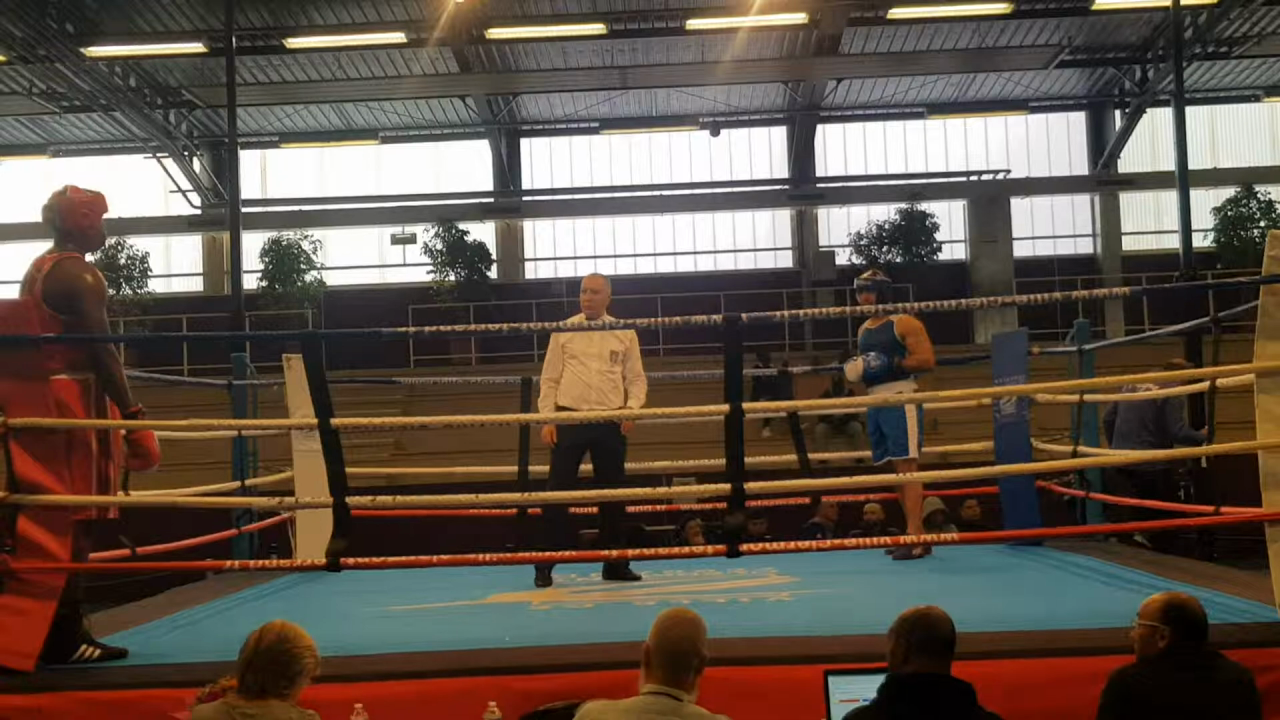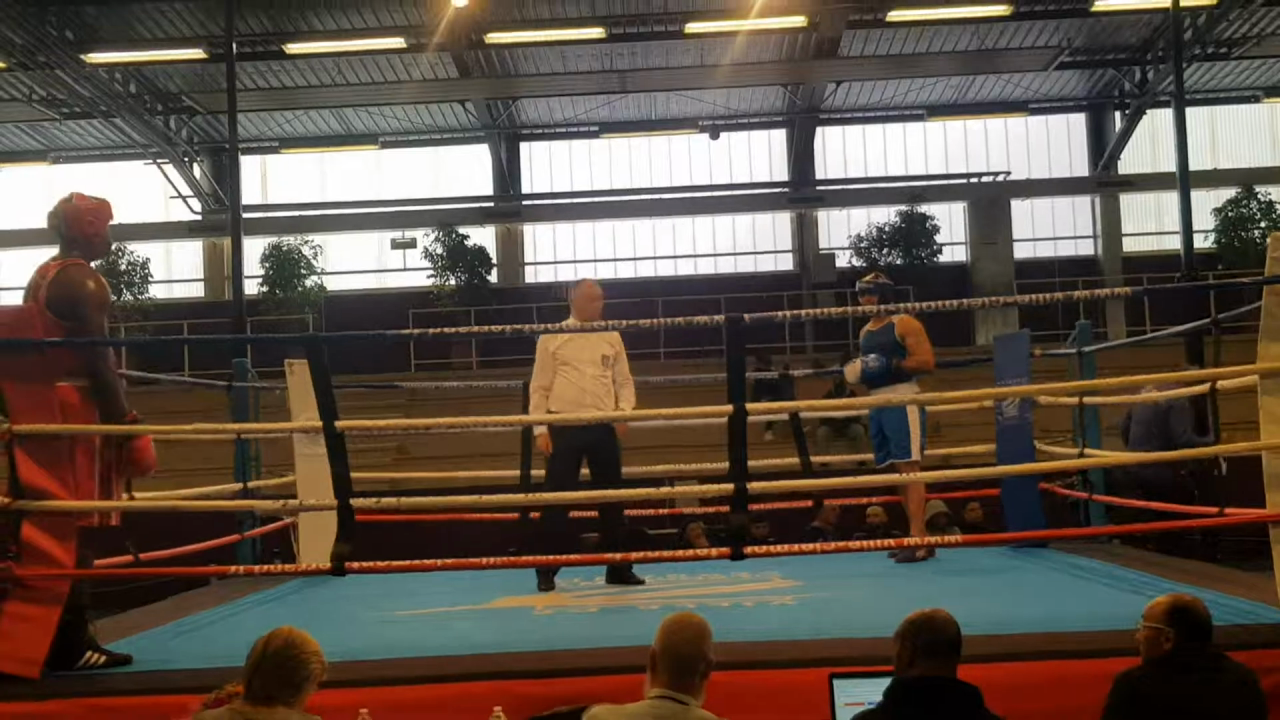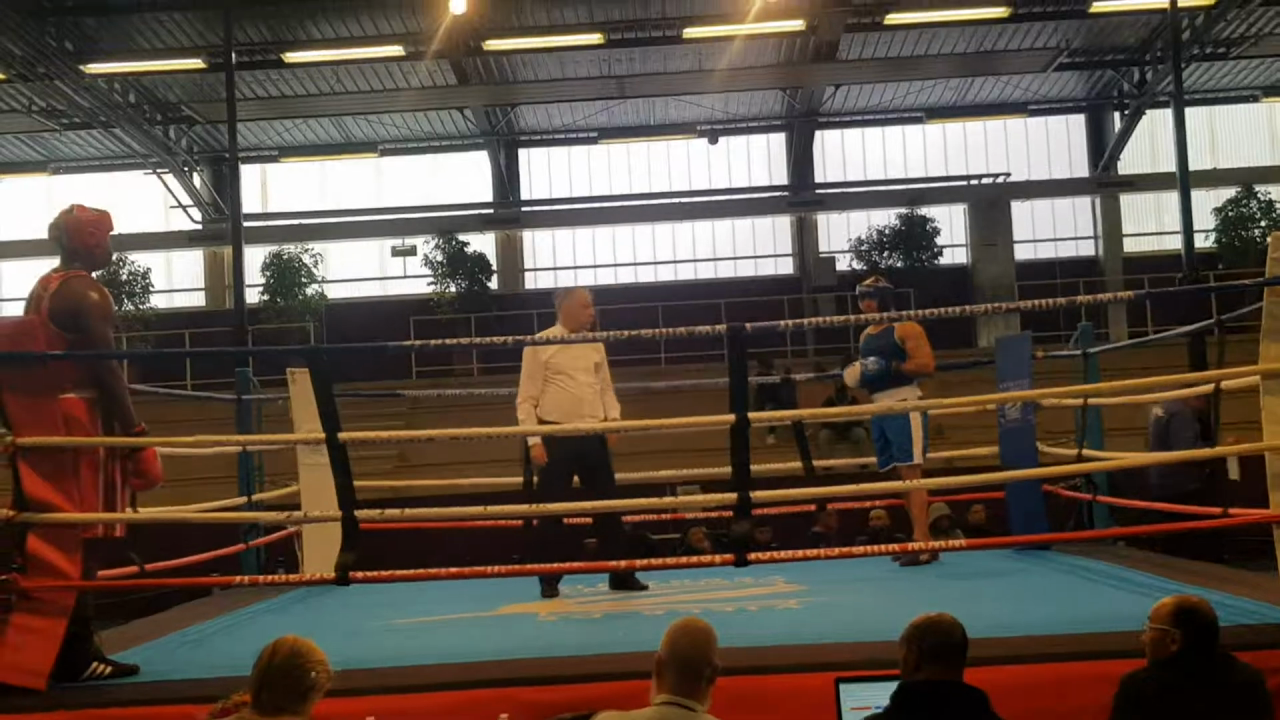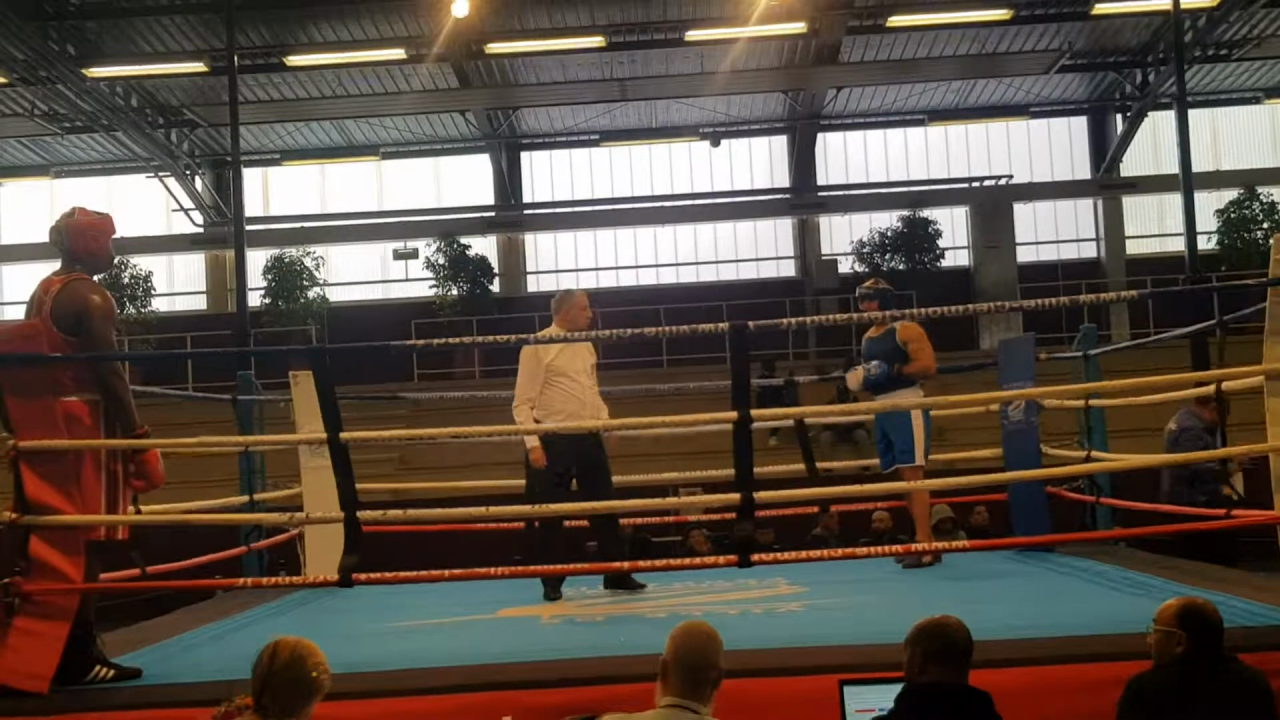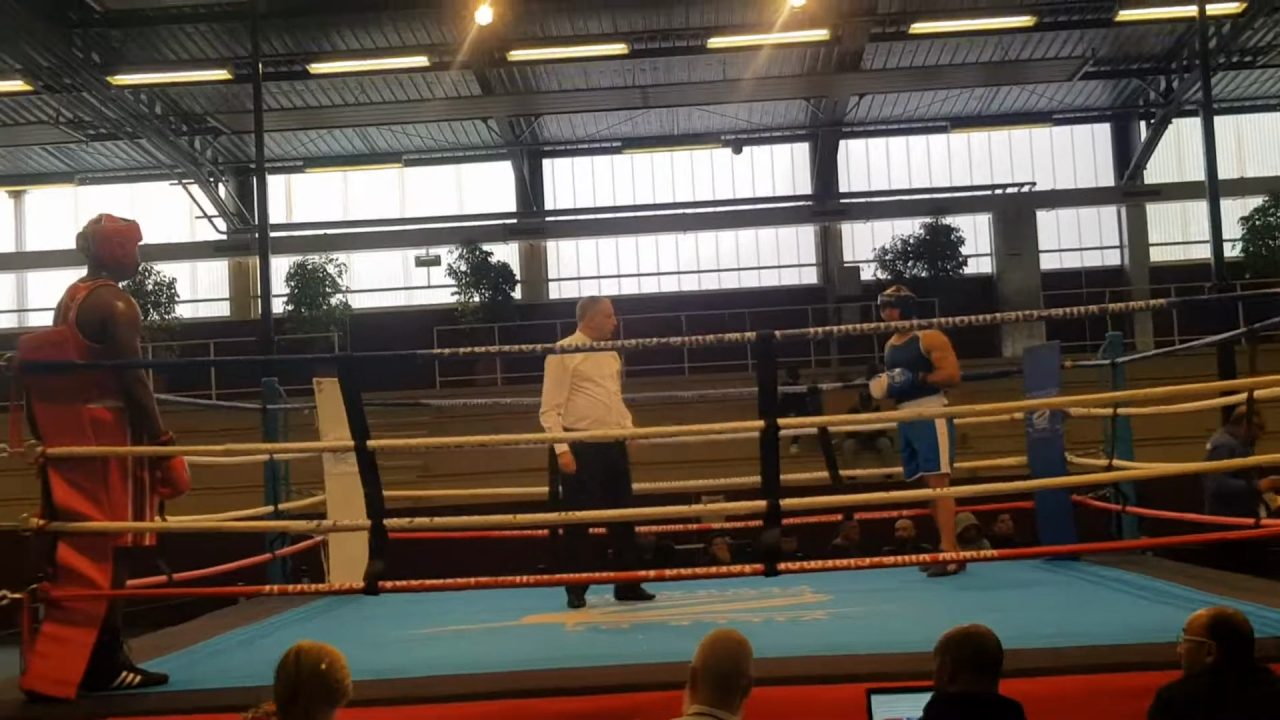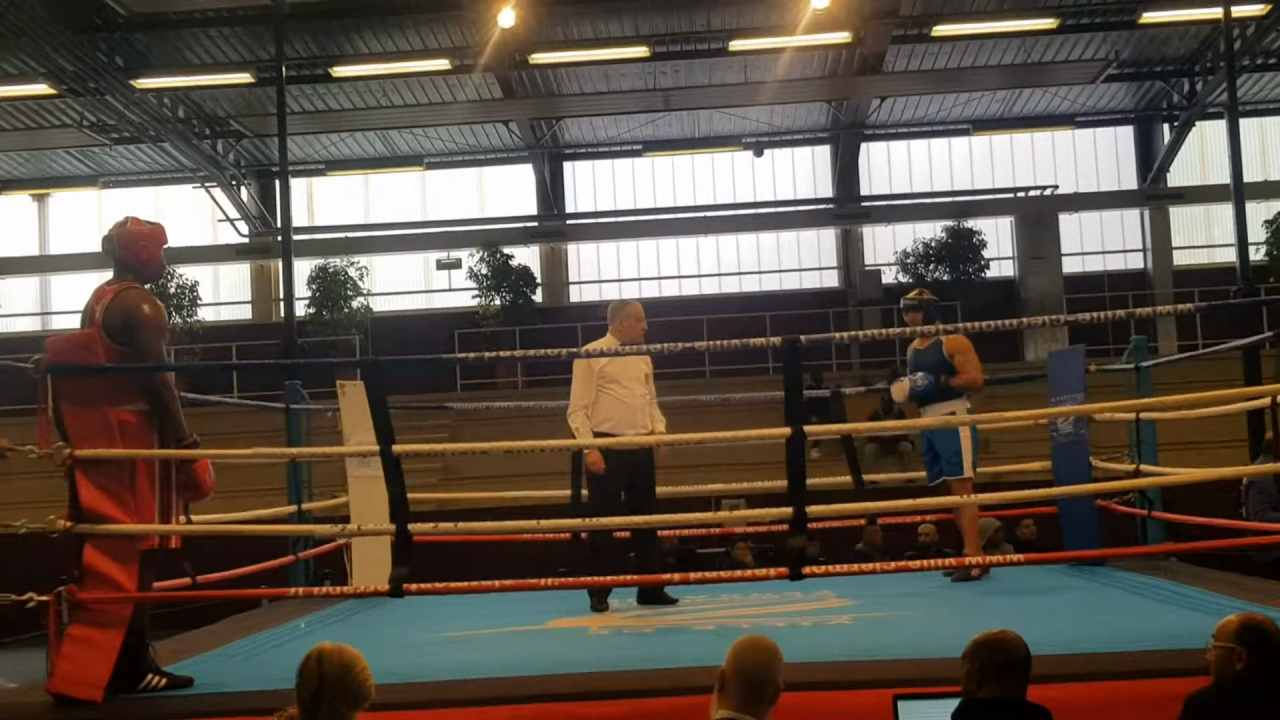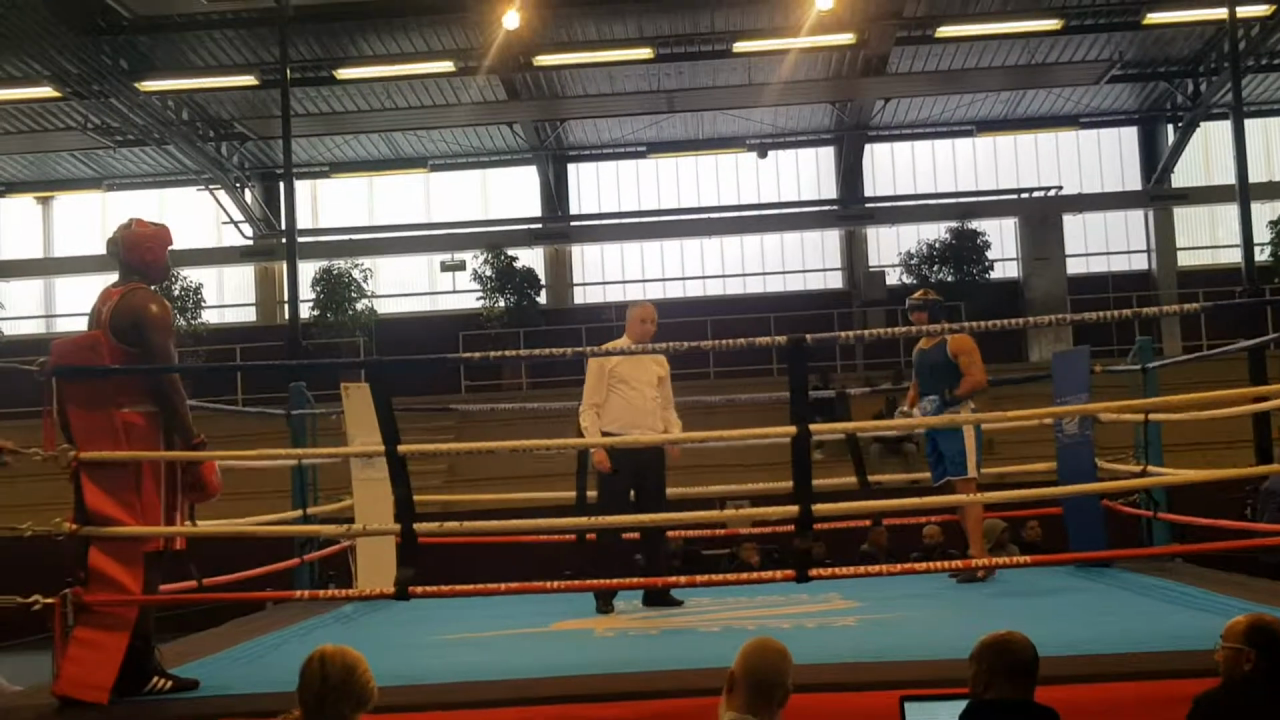
dt=0.2s
person 1, frame 1
right shoulder: (80, 275)
right elbow: (100, 351)
right wrist: (133, 417)
left hip: (39, 411)
right hip: (70, 411)
left knee: (45, 522)
right knee: (66, 524)
left ankle: (61, 633)
right ankle: (59, 636)
person 1, frame 2
left shoulder: (40, 277)
right shoulder: (84, 282)
right elbow: (99, 361)
right wrist: (129, 427)
left hip: (41, 417)
right hip: (75, 417)
left knee: (47, 528)
right knee: (69, 530)
left ankle: (65, 640)
right ankle: (64, 643)
person 1, frame 3
left shoulder: (41, 290)
right shoulder: (88, 294)
left elbow: (44, 364)
right elbow: (106, 372)
right wrist: (136, 438)
left hip: (43, 429)
right hip: (79, 427)
left knee: (51, 540)
right knee: (75, 540)
left ankle: (71, 650)
right ankle: (70, 654)
person 1, frame 4
left shoulder: (41, 292)
right shoulder: (89, 297)
left elbow: (44, 368)
right elbow: (109, 374)
right wrist: (140, 441)
left hip: (45, 432)
right hip: (80, 432)
left knee: (52, 543)
right knee: (77, 544)
left ankle: (75, 653)
right ankle: (73, 657)
person 1, frame 5
left shoulder: (69, 298)
right shoulder: (115, 304)
left elbow: (72, 375)
right elbow: (133, 381)
right wrist: (164, 447)
left hip: (72, 440)
right hip: (108, 439)
left knee: (82, 549)
right knee: (105, 550)
left ankle: (100, 659)
right ankle: (99, 662)
person 1, frame 6
left shoulder: (96, 301)
right shoulder: (141, 306)
right elbow: (157, 383)
right wrist: (188, 448)
left hip: (101, 441)
right hip: (135, 439)
left knee: (109, 551)
right knee: (133, 552)
left ankle: (126, 662)
right ankle: (125, 665)
person 1, frame 7
left shoulder: (103, 303)
right shoulder: (148, 307)
left elbow: (103, 377)
right elbow: (165, 382)
right wrist: (195, 448)
left hip: (106, 441)
right hip: (142, 439)
left knee: (115, 553)
right knee: (138, 553)
left ankle: (132, 665)
right ankle: (131, 668)
person 2, frame 1
left shoulder: (624, 333)
right shoulder: (564, 330)
left elbow: (636, 378)
right elbow: (549, 379)
left wrist: (631, 409)
right wrist: (547, 419)
left hip: (610, 422)
right hip: (569, 420)
right knee: (558, 491)
left ankle: (615, 564)
right ankle: (545, 566)
person 2, frame 2
left shoulder: (611, 337)
right shoulder: (552, 337)
left elbow: (624, 381)
right elbow: (539, 388)
left wrist: (624, 411)
right wrist: (541, 429)
left hip: (603, 427)
right hip: (563, 427)
left ankle: (618, 568)
right ankle: (547, 572)
person 2, frame 3
left shoulder: (594, 345)
right shoulder: (539, 345)
left elbow: (605, 388)
right elbow: (526, 399)
left wrist: (613, 418)
right wrist: (534, 440)
left hip: (593, 435)
right hip: (556, 436)
left knee: (606, 503)
right knee: (551, 508)
left ankle: (621, 573)
right ankle: (549, 579)
person 2, frame 4
left shoulder: (586, 346)
right shoulder: (537, 347)
right elbow: (522, 402)
left wrist: (604, 419)
right wrist: (533, 444)
left hip: (589, 436)
right hip: (555, 438)
left knee: (604, 502)
left ankle: (616, 573)
right ankle: (552, 582)
person 2, frame 5
left shoulder: (610, 354)
right shoulder: (563, 353)
right elbow: (550, 409)
left wrist: (628, 426)
right wrist: (562, 449)
left hip: (613, 443)
right hip: (580, 445)
left knee: (622, 512)
right knee: (578, 518)
left ankle: (627, 584)
right ankle: (576, 590)
person 2, frame 6
left shoulder: (642, 358)
right shoulder: (591, 355)
right elbow: (578, 409)
left wrist: (659, 428)
right wrist: (589, 448)
left hip: (641, 446)
right hip: (607, 447)
left knee: (645, 516)
right knee: (603, 519)
left ankle: (650, 588)
right ankle: (599, 594)
person 2, frame 7
left shoulder: (659, 361)
right shoulder: (605, 355)
left elbow: (667, 405)
right elbow: (589, 408)
left wrist: (673, 433)
right wrist: (596, 447)
left hip: (652, 449)
right hip: (617, 448)
left knee: (654, 518)
left ankle: (656, 590)
right ankle: (605, 595)
person 3, frame 1
left shoulder: (905, 323)
right shoulder: (863, 329)
left elbow: (927, 360)
left wrist: (889, 363)
right wrist: (857, 371)
left hip: (900, 400)
right hip: (875, 404)
left knee: (906, 466)
right knee: (895, 469)
left ankle: (915, 536)
right ankle: (917, 534)
person 3, frame 2
left shoulder: (905, 324)
right shoulder: (865, 332)
left elbow: (927, 361)
left wrist: (889, 364)
right wrist: (858, 372)
left hip: (902, 403)
right hip: (877, 406)
left knee: (909, 468)
right knee: (897, 471)
left ankle: (918, 539)
right ankle: (919, 537)
person 3, frame 3
left shoulder: (905, 328)
right shoulder: (866, 336)
left elbow: (927, 365)
left wrist: (888, 367)
right wrist: (859, 376)
left hip: (903, 406)
right hip: (879, 410)
left knee: (911, 472)
right knee: (900, 475)
left ankle: (921, 542)
right ankle: (922, 540)
person 3, frame 4
left shoulder: (907, 329)
right shoulder: (868, 338)
left elbow: (929, 366)
left wrist: (890, 370)
right wrist: (862, 379)
left hip: (906, 407)
right hip: (882, 411)
left knee: (913, 474)
right knee: (903, 476)
left ankle: (925, 544)
right ankle: (924, 542)
person 3, frame 5
left shoulder: (930, 337)
right shoulder: (890, 345)
left elbow: (953, 374)
left wrist: (914, 379)
right wrist: (884, 387)
left hip: (930, 416)
right hip: (905, 419)
left knee: (938, 481)
right knee: (927, 485)
left ankle: (950, 553)
right ankle: (949, 550)
person 3, frame 6
left shoulder: (953, 341)
right shoulder: (913, 349)
left elbow: (976, 378)
left wrist: (937, 382)
right wrist: (906, 390)
left hip: (952, 419)
right hip: (928, 423)
left knee: (961, 486)
right knee: (949, 489)
left ankle: (973, 556)
right ankle: (974, 555)
person 3, frame 7
left shoulder: (958, 341)
right shoulder: (918, 349)
left elbow: (979, 380)
left wrist: (944, 399)
right wrist: (908, 409)
left hip: (957, 421)
right hip: (932, 425)
left knee: (966, 486)
right knee: (954, 490)
left ankle: (978, 558)
right ankle: (979, 556)
